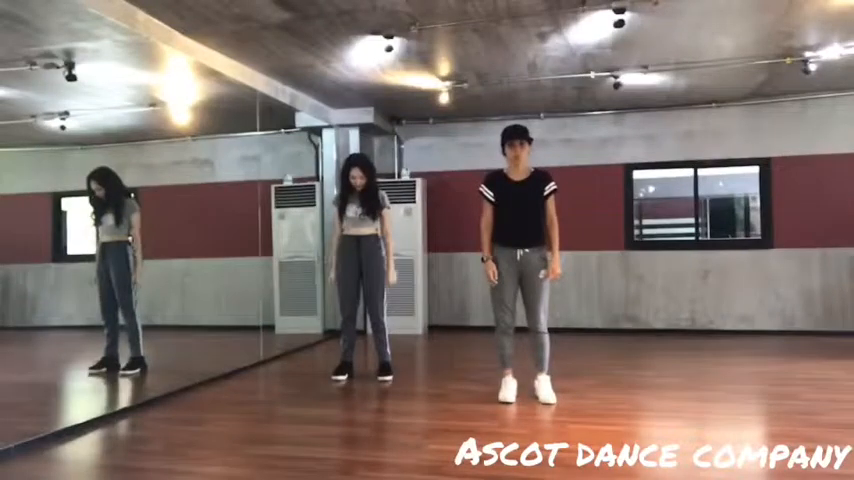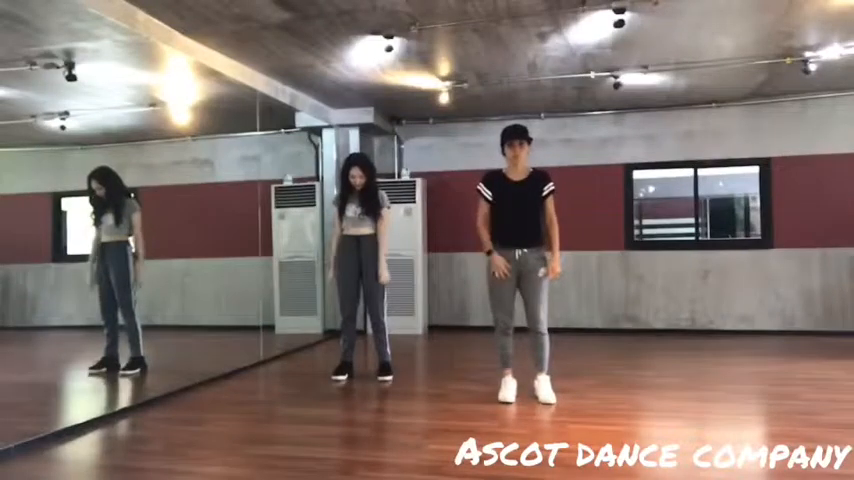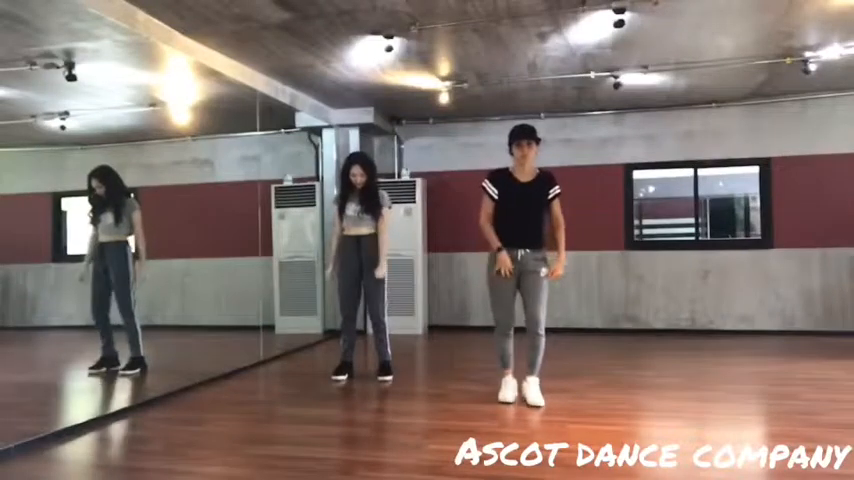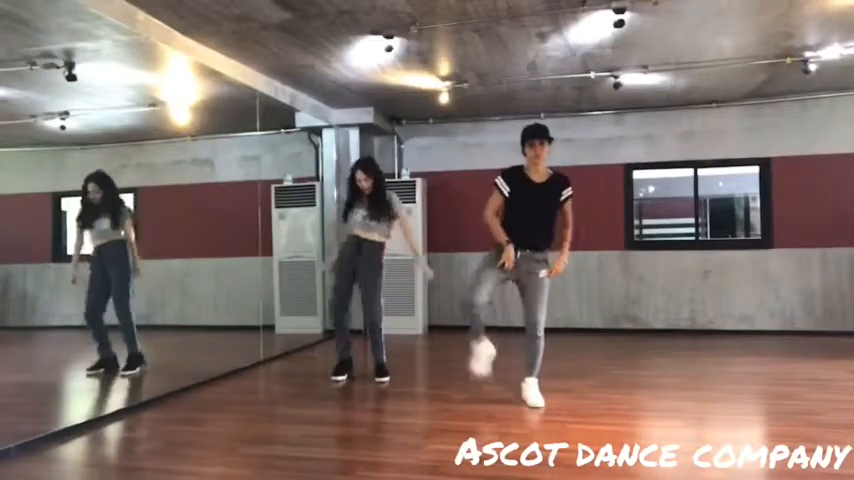
dt=0.2s
person 1, frame 1
left shoulder: (543, 179)
right shoulder: (493, 181)
left elbow: (551, 220)
right elbow: (486, 223)
left wrist: (555, 257)
right wrist: (487, 259)
left hip: (535, 255)
right hip: (503, 256)
left knee: (539, 321)
right knee: (504, 321)
left ankle: (542, 378)
right ankle: (508, 378)
person 1, frame 2
left shoulder: (542, 180)
right shoulder: (491, 180)
left elbow: (551, 219)
right elbow: (482, 222)
left wrist: (556, 256)
right wrist: (491, 253)
left hip: (534, 256)
right hip: (502, 256)
left knee: (538, 320)
right knee: (503, 322)
left ankle: (543, 377)
right ankle: (507, 378)
person 1, frame 3
left shoulder: (547, 182)
right shoulder: (496, 179)
left elbow: (558, 223)
right elbow: (484, 219)
left wrist: (561, 257)
right wrist: (500, 251)
left hip: (535, 258)
right hip: (504, 257)
left knee: (536, 322)
right knee: (502, 323)
left ankle: (531, 380)
right ankle: (507, 376)
person 1, frame 4
left shoulder: (562, 184)
right shoulder: (508, 177)
left elbow: (568, 222)
right elbow: (489, 213)
left wrist: (563, 255)
right wrist: (506, 244)
left hip: (538, 258)
right hip: (505, 253)
left knee: (535, 324)
right knee: (476, 300)
left ankle: (530, 382)
right ankle: (481, 344)
person 2, frame 1
left shoulder: (379, 197)
right shoulder: (342, 198)
left elbow: (386, 232)
right elbow: (338, 231)
left wrist: (391, 265)
right wrist: (334, 263)
left hip: (371, 249)
right hip: (347, 250)
left knee: (376, 309)
right knee: (347, 309)
left ankle: (385, 361)
right ankle: (346, 361)
person 2, frame 2
left shoulder: (379, 197)
right shoulder: (342, 198)
left elbow: (383, 232)
right elbow: (337, 231)
left wrist: (383, 264)
right wrist: (332, 263)
left hip: (370, 249)
right hip: (347, 251)
left knee: (375, 309)
right knee: (347, 310)
left ankle: (385, 362)
right ankle: (346, 361)
person 2, frame 3
left shoulder: (379, 196)
right shoulder: (343, 196)
left elbow: (383, 231)
right elbow: (339, 229)
left wrist: (383, 261)
right wrist: (332, 260)
left hip: (370, 249)
right hip: (347, 250)
left knee: (376, 308)
right knee: (347, 309)
left ankle: (384, 362)
right ankle: (346, 362)
person 2, frame 4
left shoulder: (389, 200)
right shoulder: (354, 200)
left elbow: (407, 231)
left wrist: (421, 260)
right wrist: (338, 258)
left hip: (371, 254)
right hip: (351, 251)
left knee: (371, 313)
right knee: (338, 307)
left ankle: (380, 363)
right ankle: (345, 362)
person 3, frame 1
left shoulder: (128, 205)
right shoulder: (101, 208)
left elbow: (136, 237)
right elbow: (100, 238)
left wrist: (137, 267)
right wrist: (97, 265)
left hip: (120, 254)
right hip: (103, 256)
left knee: (127, 307)
right knee: (107, 310)
left ankle: (137, 358)
right ankle: (110, 357)
person 3, frame 2
left shoulder: (129, 205)
right shoulder: (101, 208)
left elbow: (138, 236)
right elbow: (97, 237)
left wrist: (139, 265)
right wrist: (91, 265)
left hip: (120, 254)
right hip: (103, 256)
left knee: (126, 307)
right knee: (107, 310)
left ankle: (137, 358)
right ankle: (110, 357)
person 3, frame 3
left shoulder: (128, 204)
right shoulder: (98, 207)
left elbow: (139, 234)
right elbow: (94, 237)
left wrist: (141, 262)
right wrist: (86, 263)
left hip: (119, 253)
right hip: (101, 256)
left knee: (125, 307)
right knee: (98, 308)
left ankle: (137, 358)
right ankle: (109, 355)
person 3, frame 4
left shoulder: (120, 210)
right shoulder: (86, 213)
left elbow: (130, 237)
right elbow: (79, 241)
left wrist: (136, 261)
right wrist: (74, 266)
left hip: (119, 255)
right hip: (98, 259)
left knee: (121, 306)
right knee: (92, 311)
left ankle: (135, 356)
right ankle: (107, 357)
